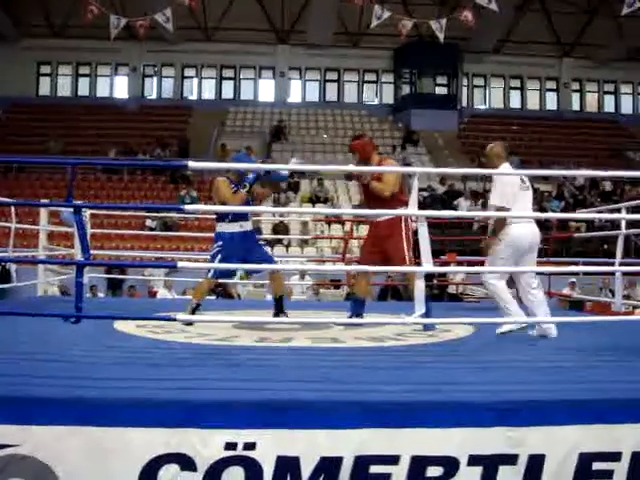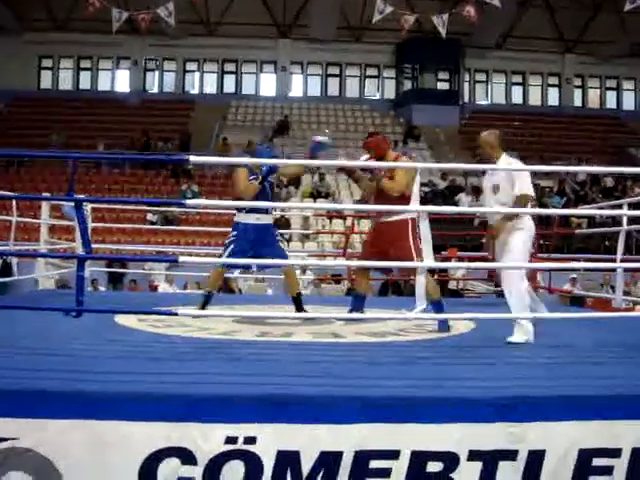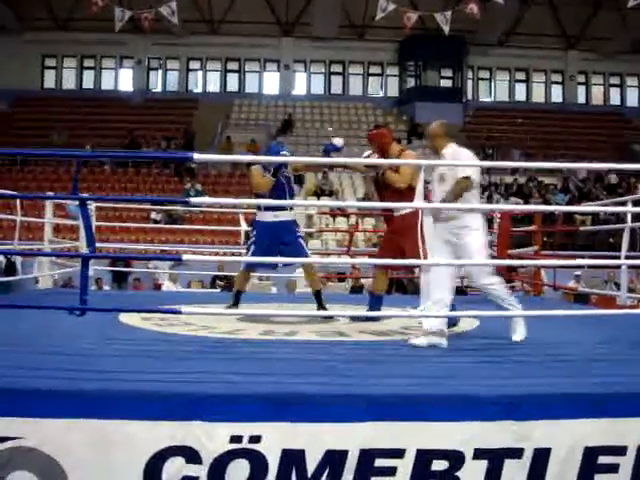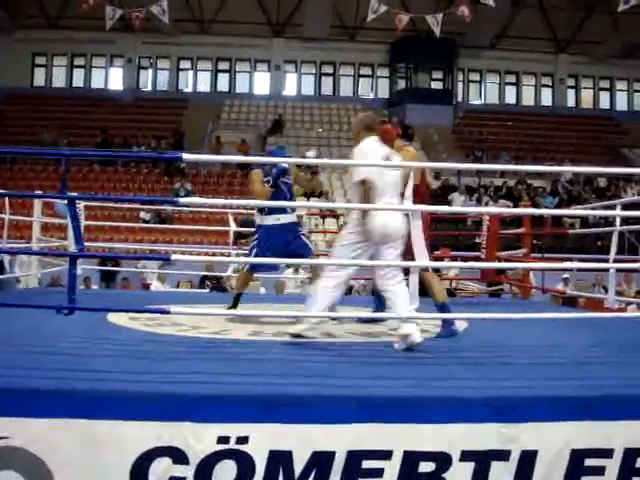
dt=0.4s
person 1, frame 1
left shoulder: (501, 176)
right shoulder: (521, 178)
left elbow: (501, 211)
left wrist: (492, 236)
left hip: (513, 233)
right hip: (530, 230)
left knee: (493, 278)
right knee: (529, 282)
left ankle: (515, 317)
right ankle: (546, 325)
person 1, frame 2
left shoulder: (514, 166)
right shoulder: (489, 172)
left elbow: (525, 198)
left wrist: (503, 222)
right wrist: (493, 231)
left hip: (518, 227)
right hip: (503, 230)
left knee: (512, 277)
right knee: (516, 278)
left ankle: (523, 329)
right ankle: (538, 312)
person 1, frame 3
left shoulder: (463, 156)
right shoulder: (440, 164)
left elbow: (465, 183)
left wrist: (439, 204)
left hip: (467, 225)
right hip: (443, 226)
left knee: (482, 277)
right knee: (437, 277)
left ankle: (515, 313)
right ankle: (434, 330)
person 1, frame 4
left shoulder: (363, 150)
right shoulder: (393, 155)
left elbow: (365, 185)
left wrist: (364, 220)
left hip: (371, 220)
right hip: (396, 220)
left knee: (335, 272)
right knee: (392, 278)
left ankle: (309, 322)
right ankle: (408, 328)
person 2, frame 1
left shoulder: (387, 165)
left elbow: (386, 192)
left wrist: (363, 178)
left hip: (395, 222)
right hip: (377, 225)
left knee: (407, 267)
left ankle: (426, 313)
right ankle: (356, 314)
person 2, frame 2
left shoulder: (403, 164)
right shoulder: (381, 167)
left elbow: (395, 190)
right elbow: (370, 192)
left wrist: (376, 174)
right wrist: (353, 174)
left hip: (403, 223)
right hip: (383, 225)
left knee: (420, 269)
right knee: (363, 265)
left ankle: (441, 315)
right ankle: (356, 310)
person 2, frame 3
left shoulder: (408, 156)
right shoulder: (387, 159)
left elbow: (401, 182)
left wrist: (381, 168)
left hip: (412, 217)
right hip: (395, 219)
right knee: (381, 264)
right ankle: (373, 309)
person 2, frame 4
left shoulder: (406, 153)
right shoulder: (398, 155)
left hip: (411, 217)
left knee: (423, 269)
left ankle: (448, 322)
right ankle: (379, 310)
person 3, frame 1
left shoulder: (246, 180)
right shoulder: (222, 182)
left elbow: (263, 197)
right elbow: (235, 203)
right wrist: (249, 184)
left hip: (247, 234)
right hip: (227, 236)
left knee: (275, 270)
right knee: (213, 277)
left ankle: (279, 311)
right ankle: (190, 313)
person 3, frame 2
left shoulder: (272, 170)
right shoulder: (242, 172)
left elbow: (298, 170)
right elbow: (246, 195)
right wrist: (263, 176)
left hip: (266, 227)
right hip: (244, 227)
left knee: (287, 266)
right knee: (223, 266)
left ankle: (299, 308)
right ankle: (203, 304)
person 3, frame 3
left shoulder: (288, 165)
right shoulder: (257, 169)
right elbow: (263, 189)
right wrist: (276, 170)
left hip: (287, 223)
right hip: (264, 224)
left knee: (307, 263)
right knee: (249, 265)
left ankle: (320, 304)
right ankle: (235, 301)
person 3, frame 4
left shoulder: (290, 170)
right shoulder: (258, 173)
right elbow: (260, 197)
right wrist: (274, 180)
left hip: (290, 225)
right hip: (267, 227)
right knee: (250, 268)
right ankle: (234, 304)
